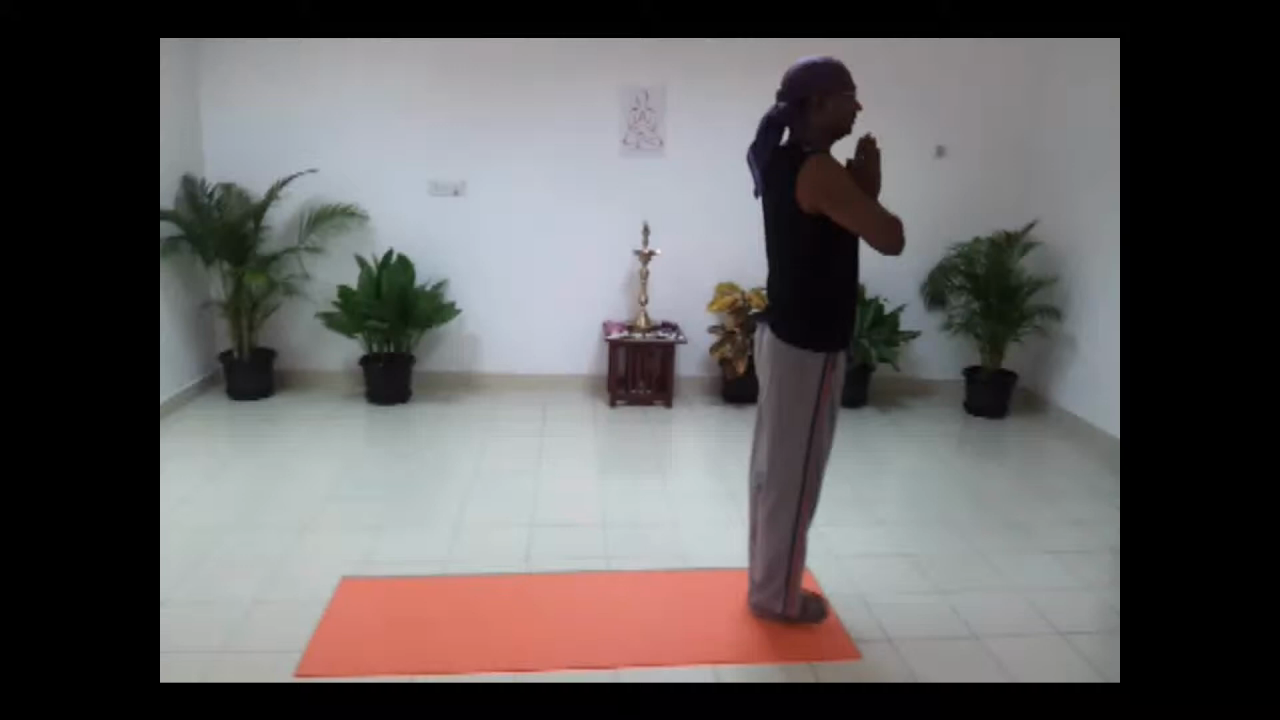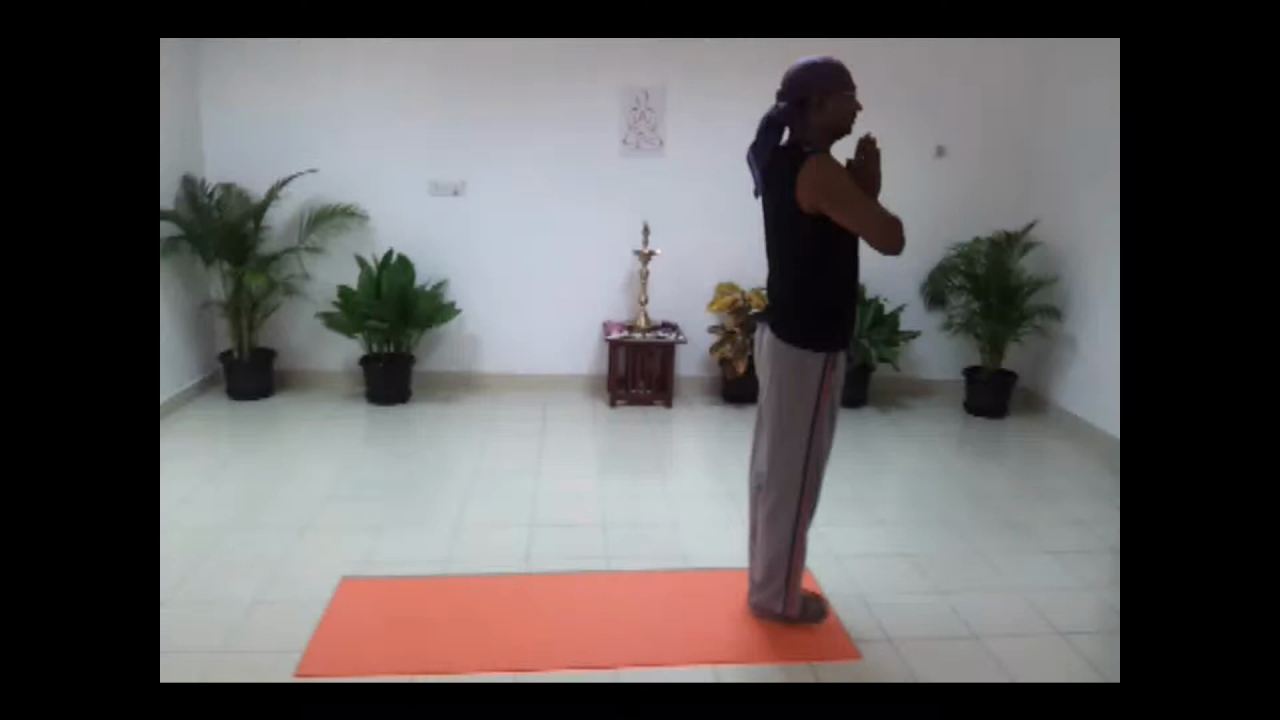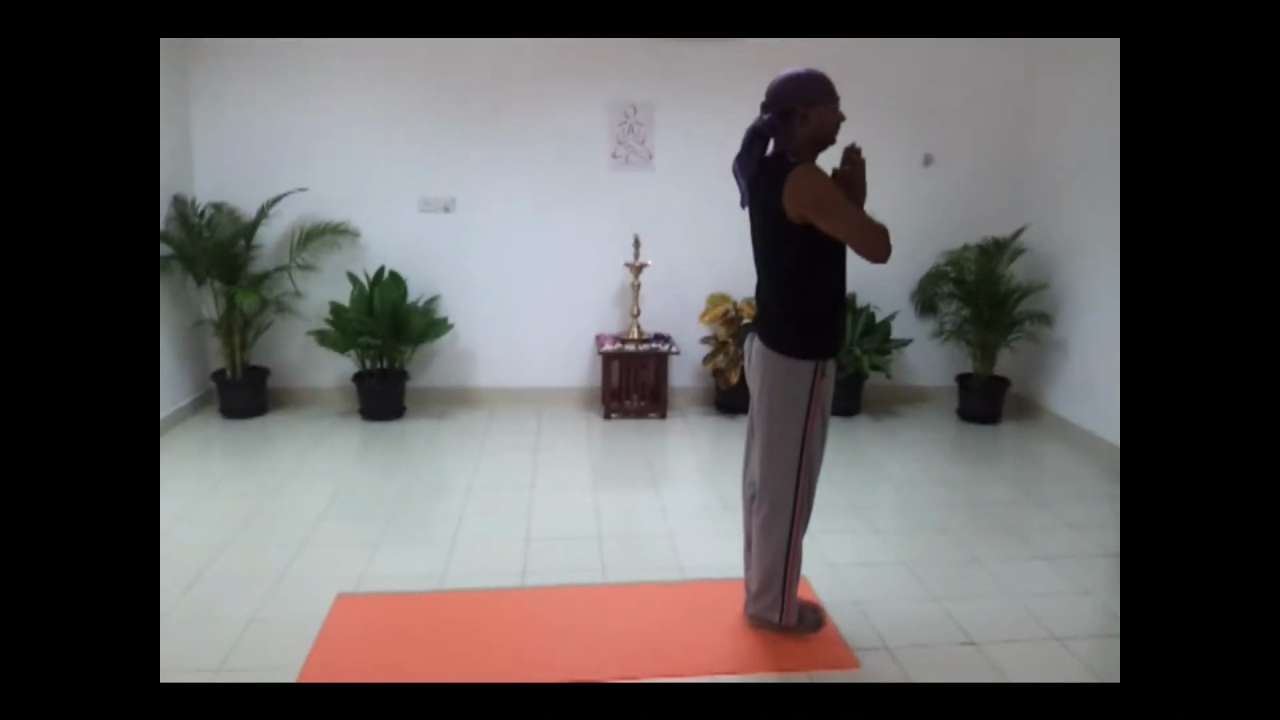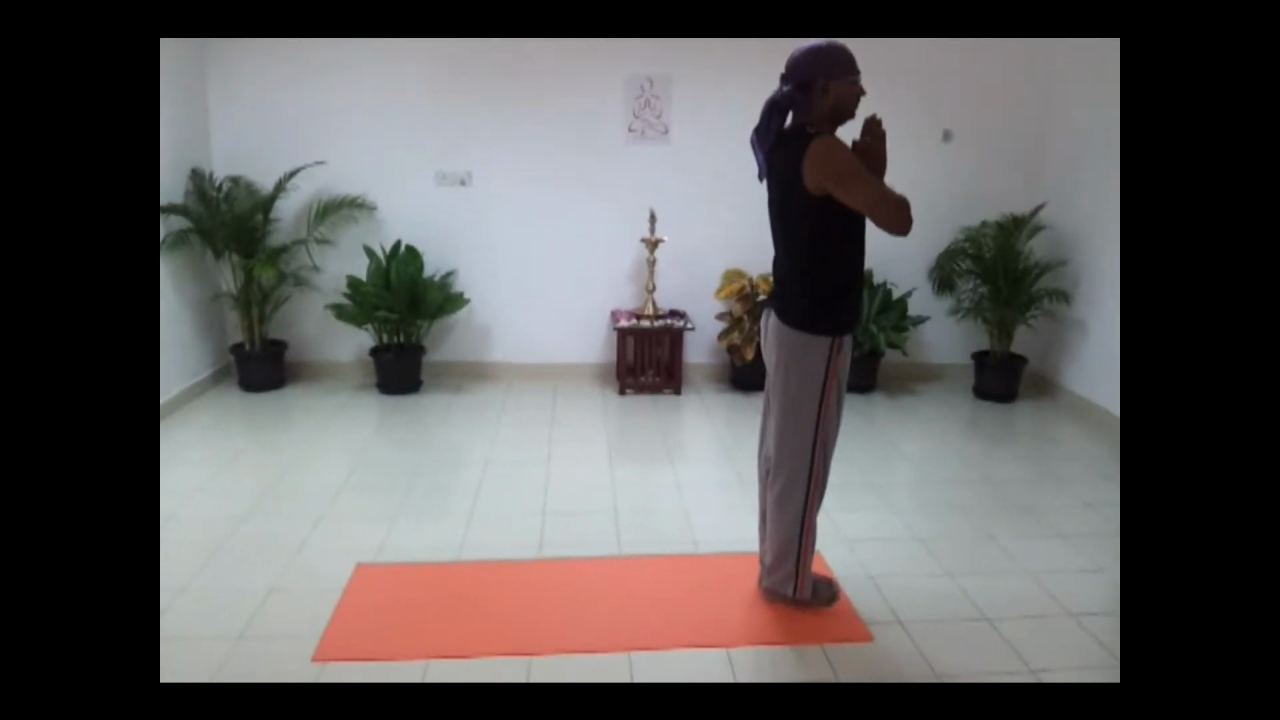
dt=0.5s
person 1, frame 1
left shoulder: (785, 162)
right shoulder: (819, 172)
left elbow: (834, 227)
right elbow: (890, 238)
left wrist: (859, 188)
right wrist: (868, 188)
left hip: (784, 335)
right hip: (809, 346)
left knee: (775, 467)
right knee: (793, 474)
left ankle: (768, 579)
right ankle: (777, 596)
person 1, frame 2
left shoulder: (784, 162)
right shoulder: (818, 171)
left elbow: (836, 226)
right elbow: (890, 238)
left wrist: (859, 188)
right wrist: (868, 188)
left hip: (783, 334)
right hip: (808, 346)
left knee: (775, 467)
right knee: (793, 474)
left ankle: (768, 580)
right ankle: (777, 596)
person 1, frame 3
left shoulder: (771, 173)
right shoulder: (804, 181)
left elbow: (824, 235)
right elbow: (877, 246)
left wrist: (845, 197)
right wrist: (855, 196)
left hip: (772, 344)
right hip: (799, 355)
left knee: (768, 477)
right knee: (787, 484)
left ankle: (764, 589)
right ankle: (774, 605)
person 1, frame 4
left shoulder: (789, 145)
right shoulder: (825, 153)
left elbow: (840, 209)
right elbow: (898, 219)
left wrist: (865, 169)
right wrist: (875, 170)
left hip: (788, 319)
right hip: (815, 331)
left knee: (782, 452)
right knee: (801, 458)
left ankle: (778, 564)
right ankle: (788, 580)
